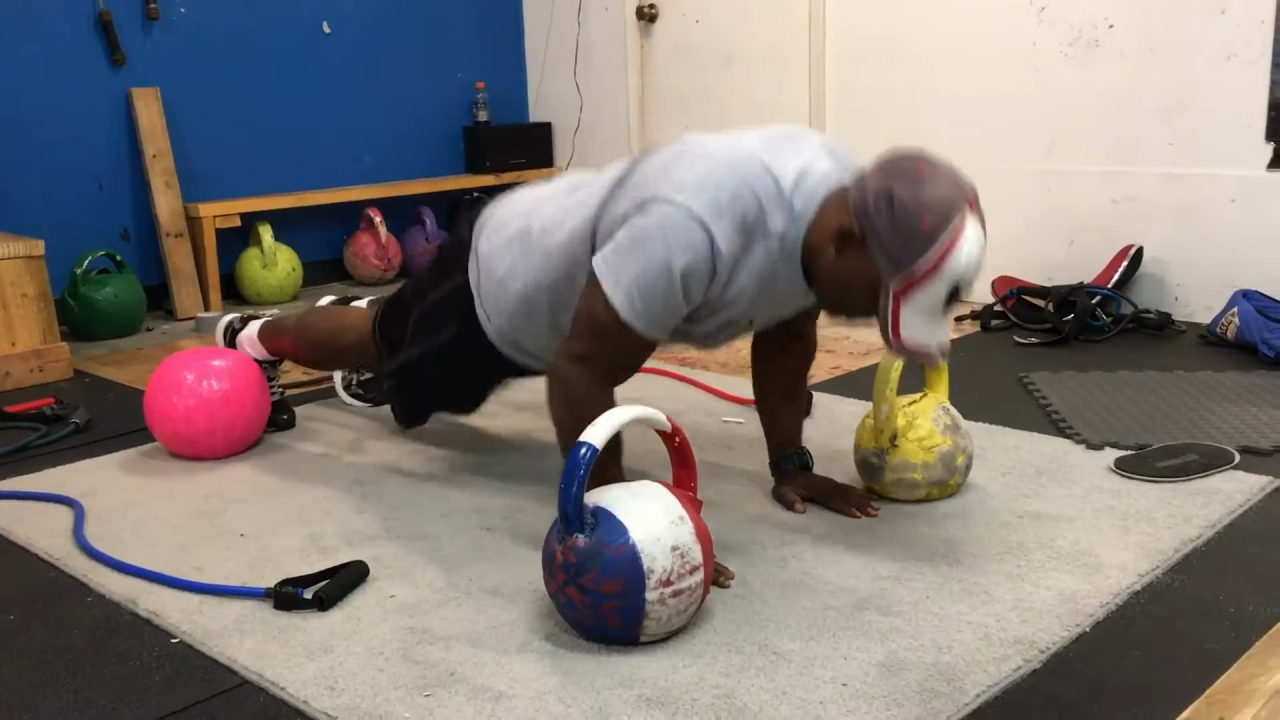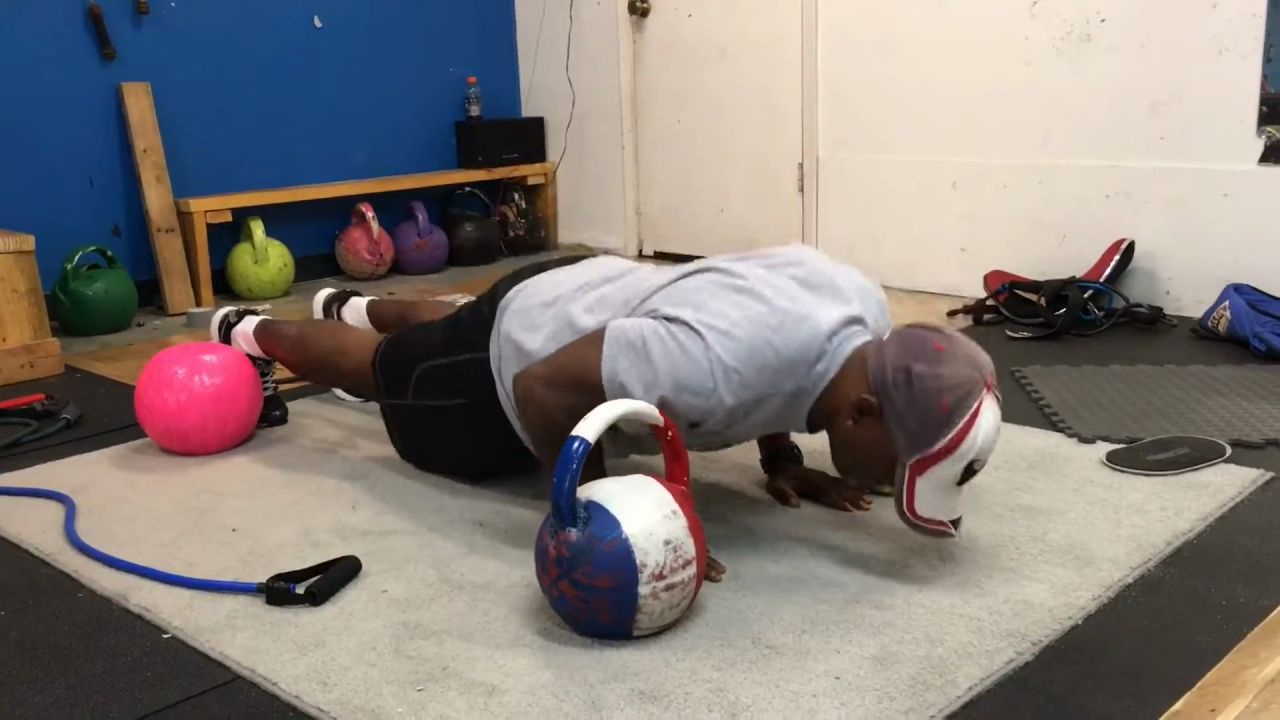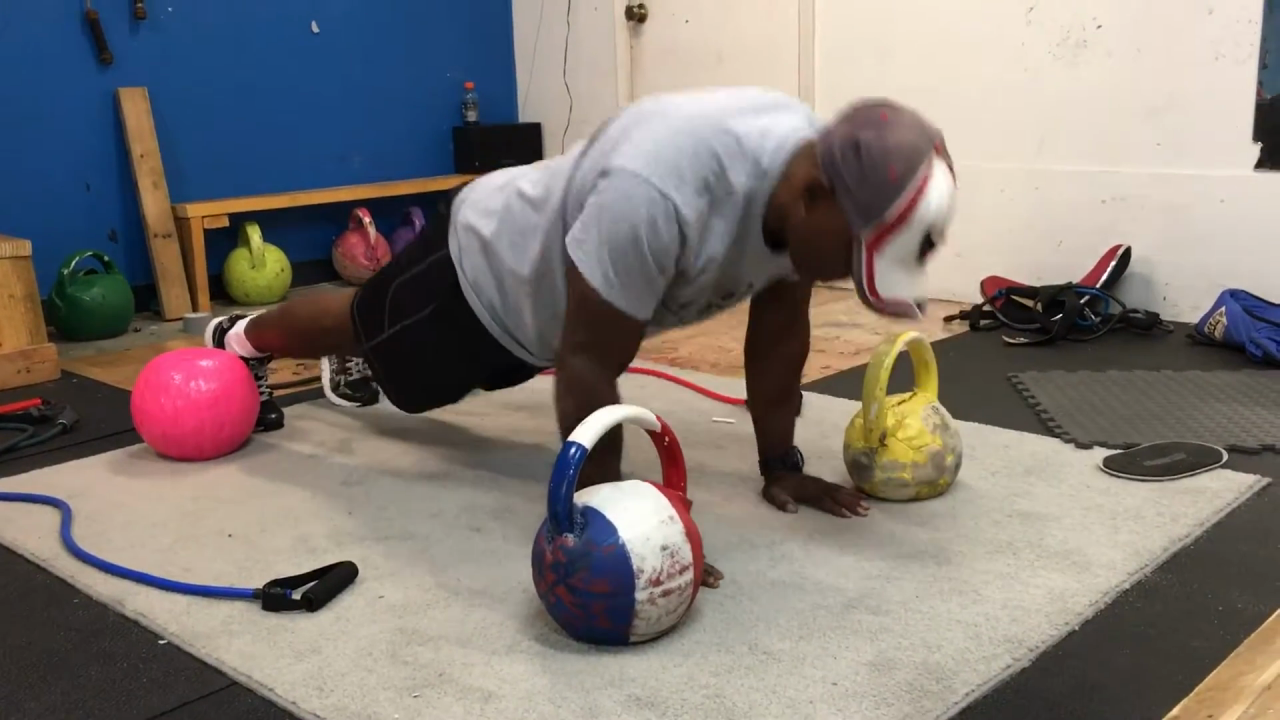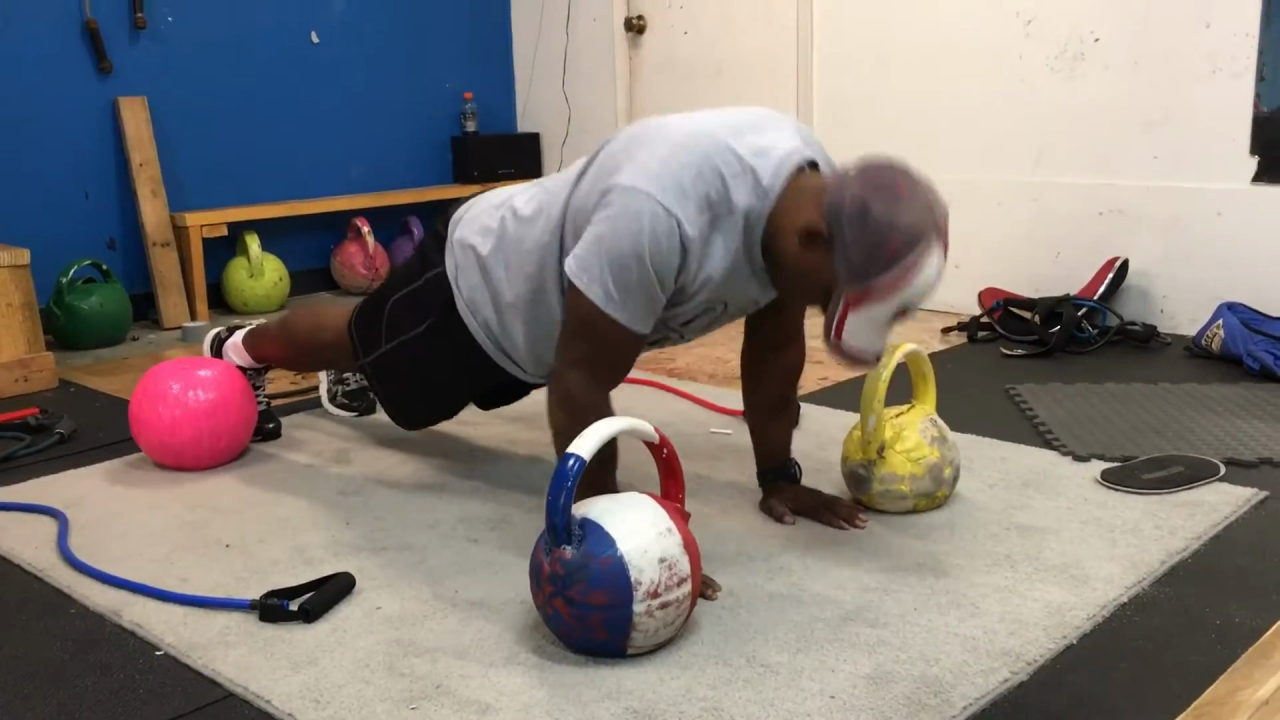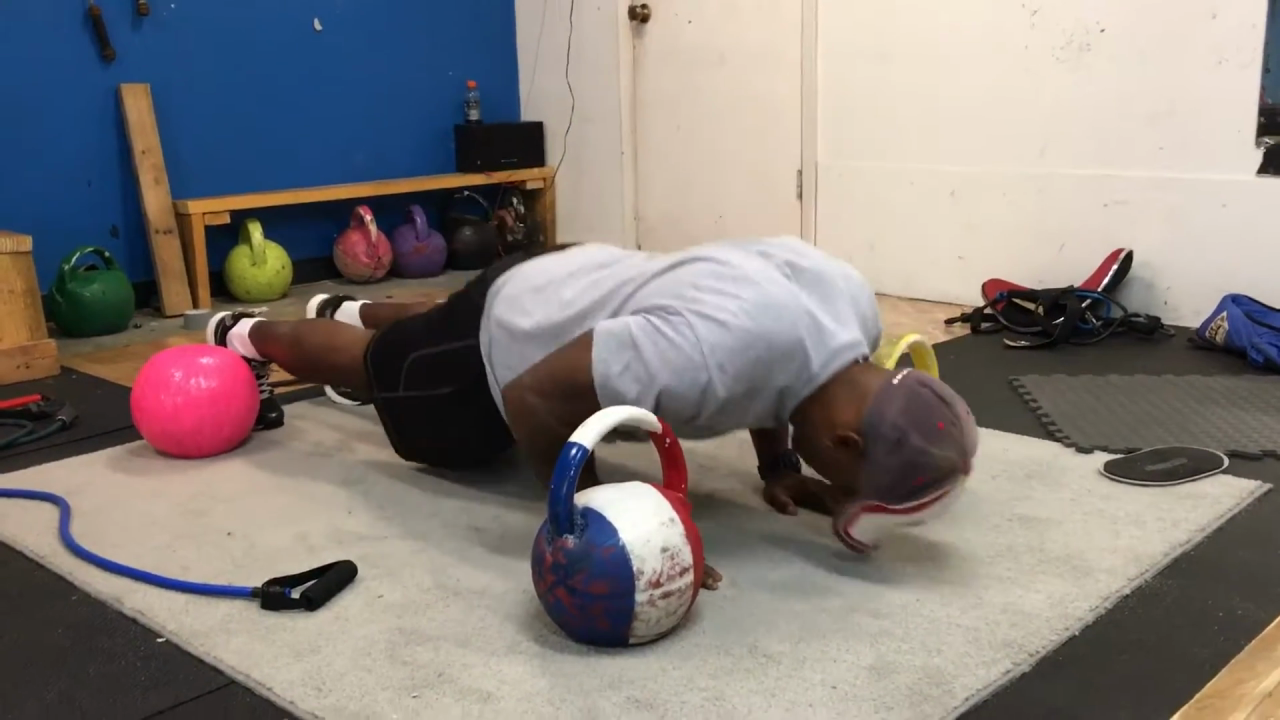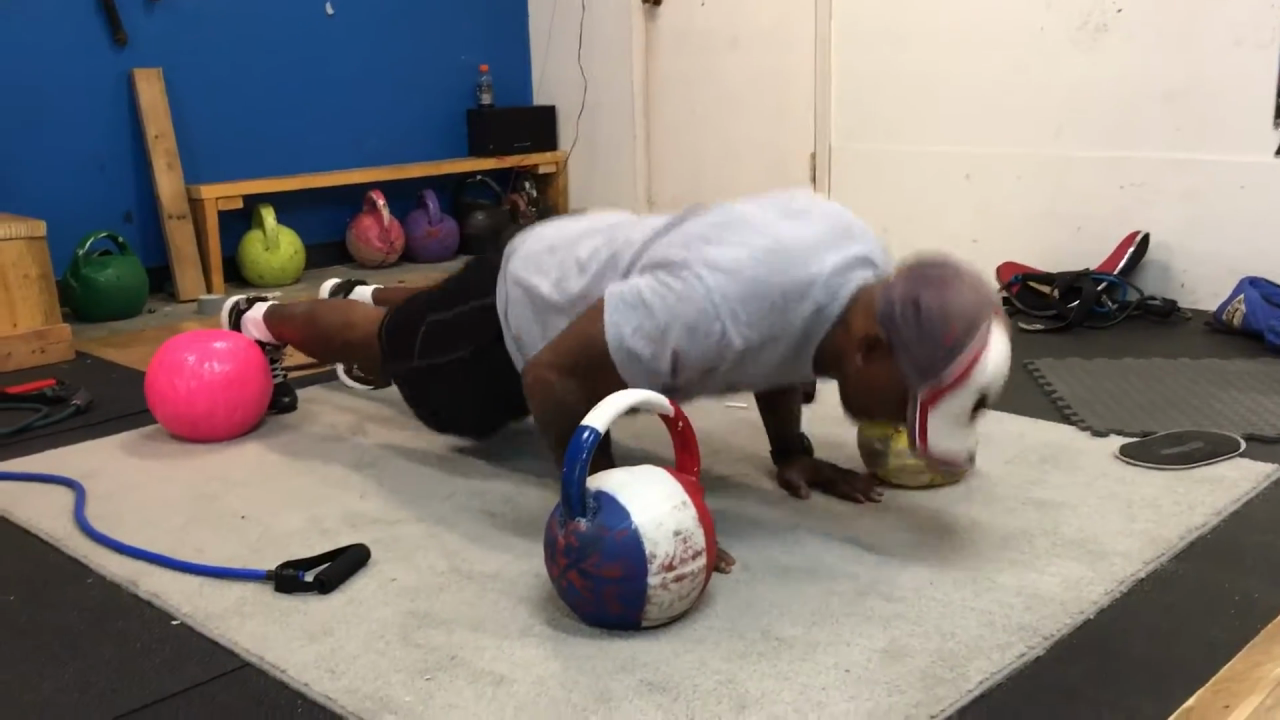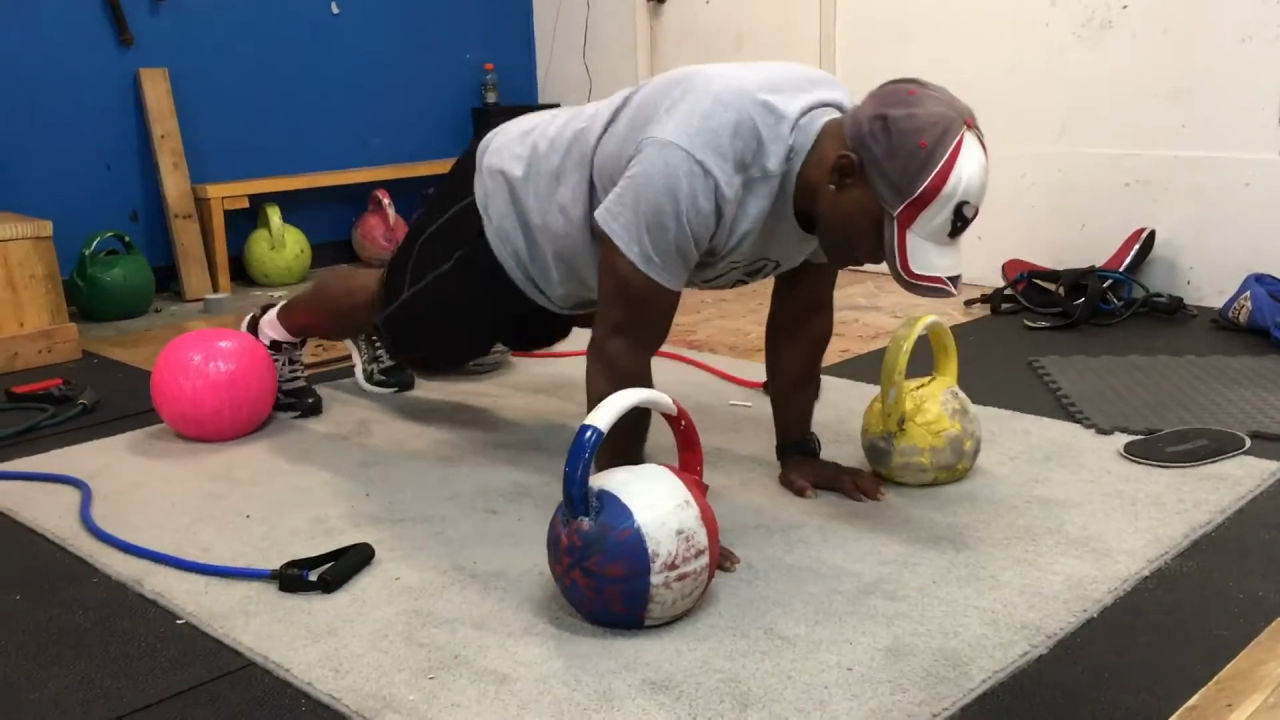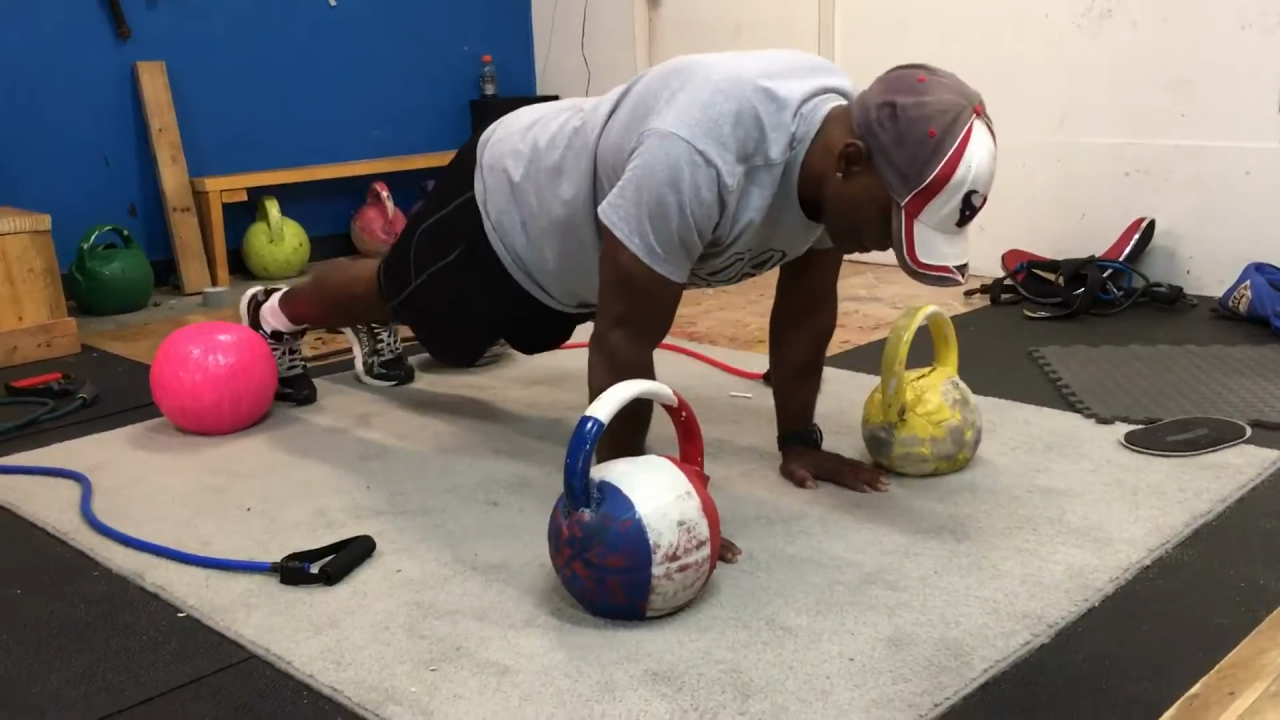
dt=0.4s
person 1, frame 1
left shoulder: (837, 212)
right shoulder: (695, 229)
left elbow: (782, 341)
right elbow: (582, 377)
left wrist: (790, 463)
left hip: (568, 276)
right hip: (505, 280)
right knee: (392, 350)
left ankle: (352, 304)
right ankle: (254, 339)
person 1, frame 2
left shoulder: (864, 317)
right shoulder: (717, 362)
right elbow: (541, 390)
left wrist: (781, 457)
left hip: (591, 293)
right hip: (523, 358)
left knee: (448, 324)
right knee: (387, 369)
left ankle: (355, 307)
right ankle: (250, 333)
person 1, frame 3
left shoulder: (816, 169)
right shoulder: (662, 192)
left elbow: (777, 330)
right elbow: (587, 369)
left wrist: (781, 465)
left hip: (556, 256)
right hip: (487, 265)
right knee: (369, 327)
left ankle: (348, 367)
right ankle: (240, 337)
person 1, frame 4
left shoulder: (810, 209)
right shoulder: (663, 209)
left elbow: (775, 344)
right elbow: (581, 385)
left wrist: (779, 478)
left hip: (545, 301)
right hip: (480, 283)
right knee: (366, 343)
left ankle: (346, 379)
right ankle: (240, 351)
person 1, frame 5
left shoulder: (854, 314)
right shoulder: (706, 352)
right elbow: (532, 402)
left wrist: (777, 464)
left hip: (581, 290)
right hip: (511, 344)
left knee: (434, 329)
right knee: (379, 368)
left ankle: (347, 311)
right ankle: (246, 337)
person 1, frame 6
left shoulder: (869, 275)
right shoulder: (723, 306)
right elbow: (550, 379)
left wrist: (791, 452)
left hip: (592, 261)
right hip: (528, 309)
left knee: (431, 320)
right knee: (389, 345)
left ankle: (363, 293)
right ankle: (257, 318)
person 1, frame 7
left shoulder: (841, 152)
right shoulder: (695, 163)
left elbow: (801, 313)
right elbow: (622, 345)
left wrist: (798, 452)
left hip: (565, 233)
right hip: (508, 206)
left knee: (462, 325)
right knee: (399, 312)
left ankle: (371, 345)
right ankle: (275, 327)
person 1, frame 8
left shoulder: (844, 151)
right shoulder: (698, 156)
left elbow: (806, 305)
right elbow: (624, 339)
left wrist: (799, 442)
left hip: (574, 246)
right hip: (512, 197)
left knee: (434, 303)
right knee: (397, 291)
left ankle: (370, 333)
right ankle: (275, 312)
